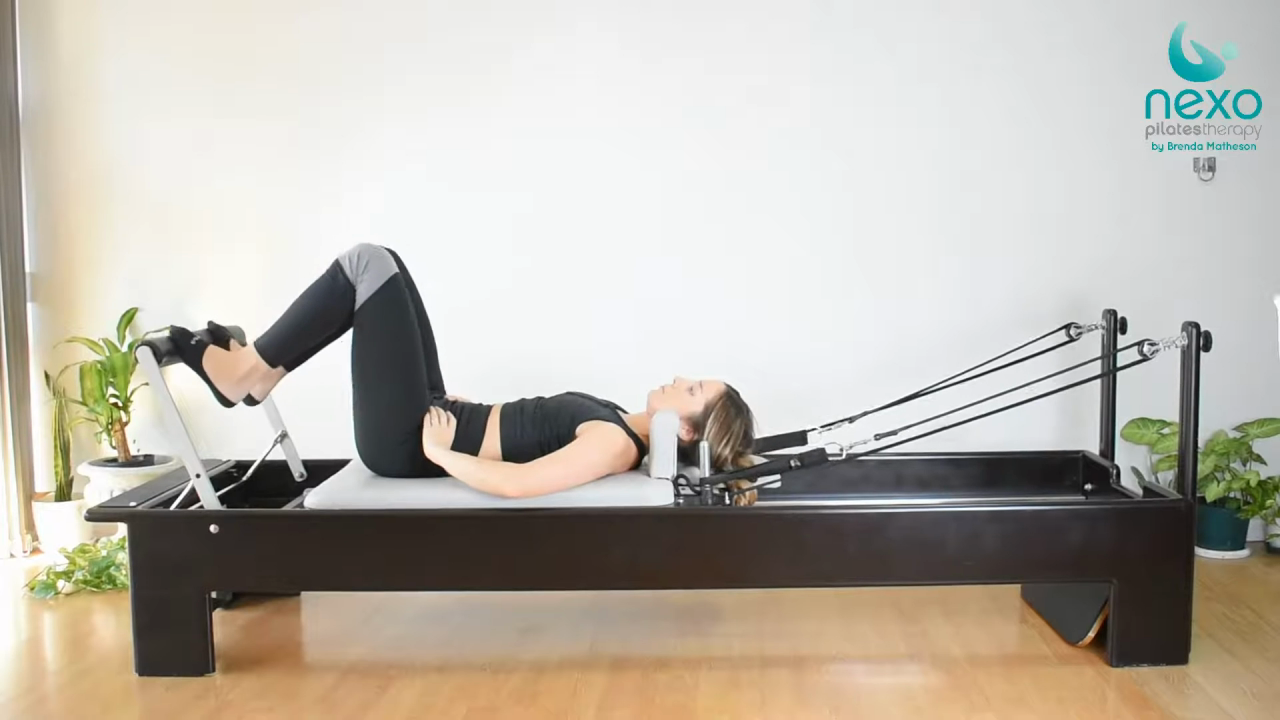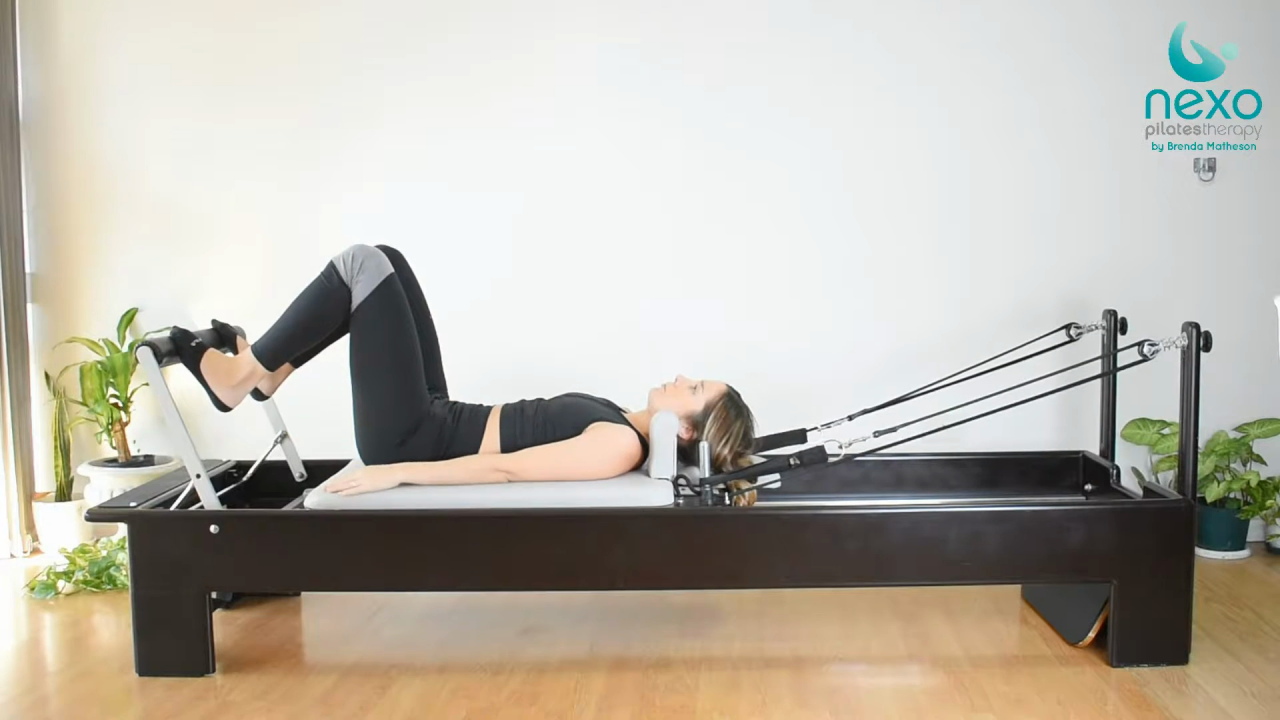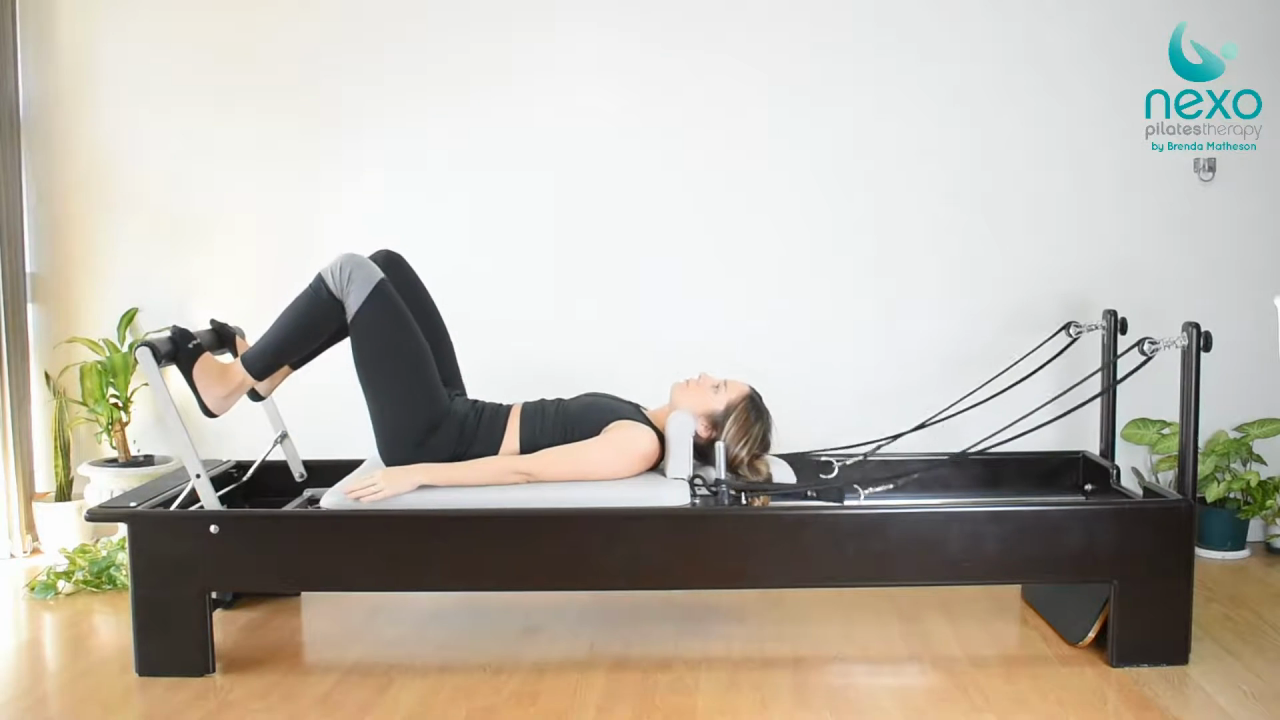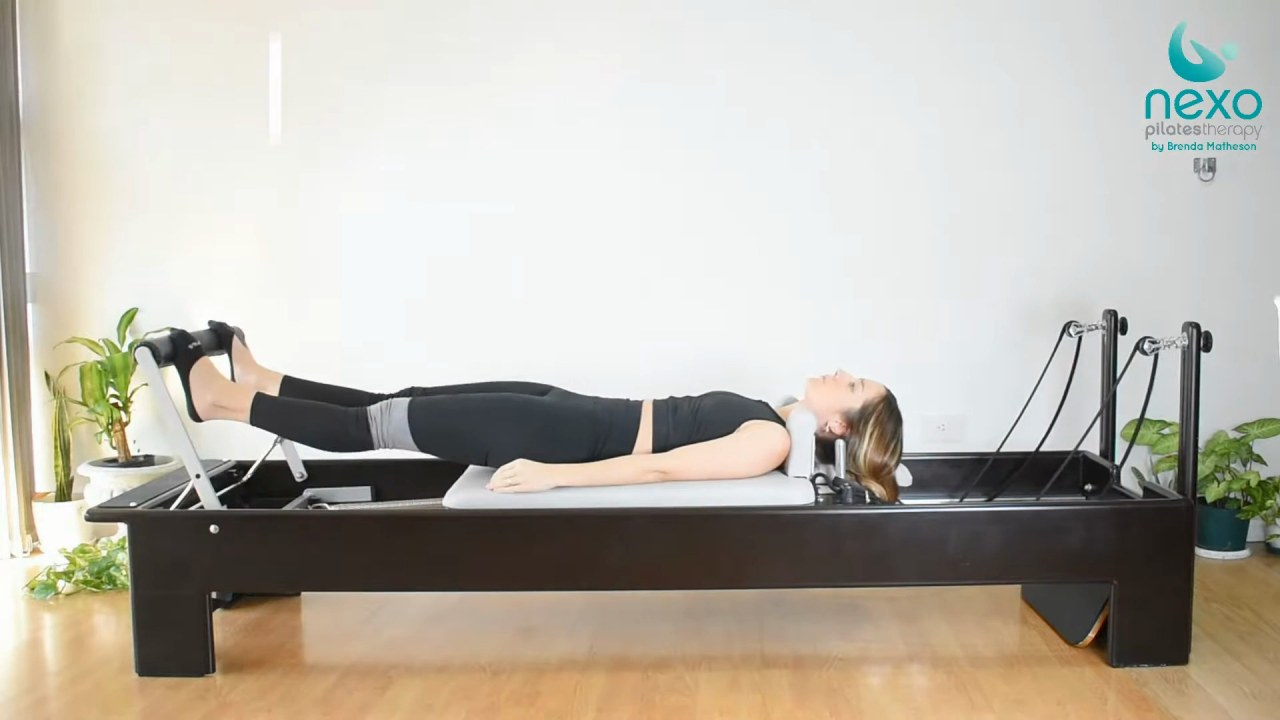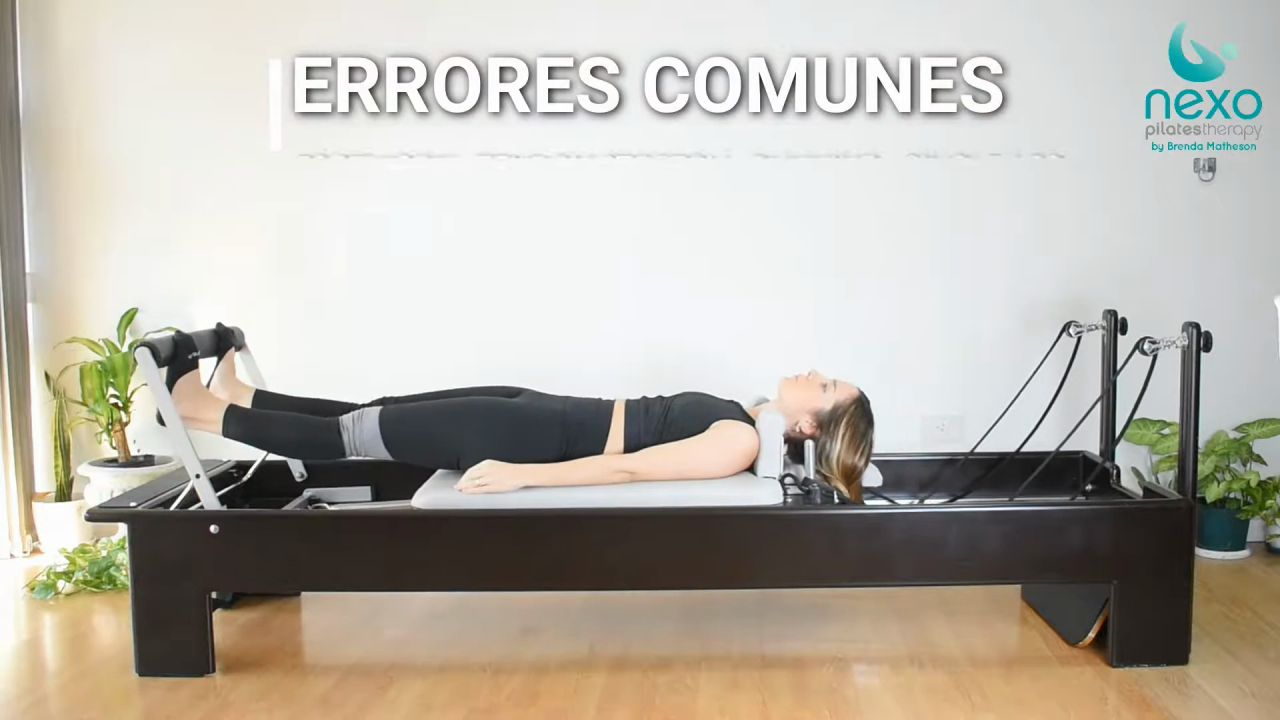
dt=1s
person 1, frame 1
left shoulder: (616, 447)
right shoulder: (620, 426)
left elbow: (516, 484)
left wrist: (440, 455)
left hip: (406, 443)
right hip: (436, 420)
left knee: (369, 265)
right knee: (380, 267)
left ankle: (244, 368)
right ankle: (265, 369)
person 1, frame 2
left shoulder: (619, 448)
right shoulder: (623, 424)
left elbow: (504, 468)
left wrist: (397, 472)
left hip: (410, 439)
right hip: (439, 418)
left knee: (362, 267)
right knee: (381, 261)
left ankle: (241, 374)
right ankle: (267, 369)
person 1, frame 3
left shoulder: (639, 446)
right shoulder: (641, 423)
left elbow: (526, 471)
left wrist: (417, 474)
left hip: (435, 440)
right hip: (458, 417)
left knee: (351, 274)
right knee: (383, 266)
left ankle: (232, 380)
right ankle: (266, 369)
person 1, frame 4
left shoulder: (771, 444)
right shoulder: (768, 417)
left elbow: (661, 468)
left wrist: (555, 475)
left hip: (572, 438)
right hip: (574, 414)
left knee: (383, 422)
right knee: (394, 410)
left ankle: (224, 397)
right ankle: (257, 380)
person 1, frame 5
left shoulder: (741, 445)
right shoulder: (740, 417)
left elbow: (631, 468)
left wrist: (522, 475)
left hip: (542, 440)
right hip: (545, 413)
left knee: (348, 437)
right knee: (371, 417)
left ankle: (201, 408)
right ankle: (233, 394)
